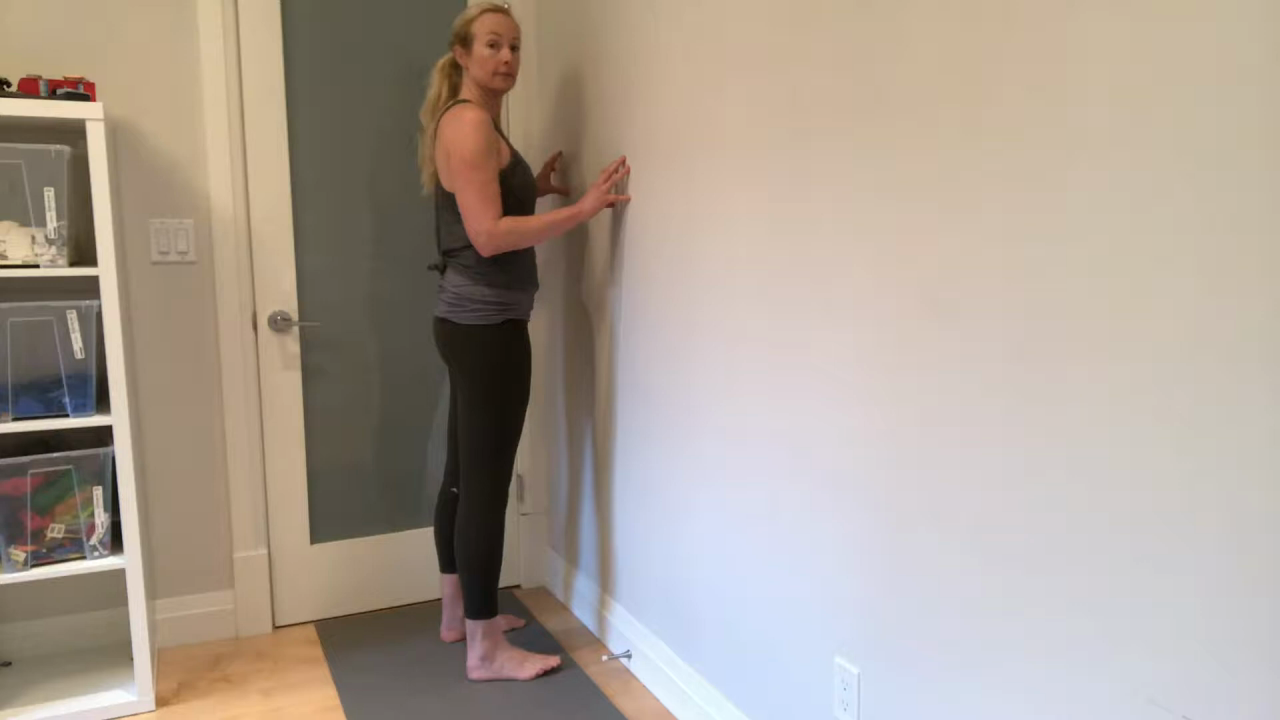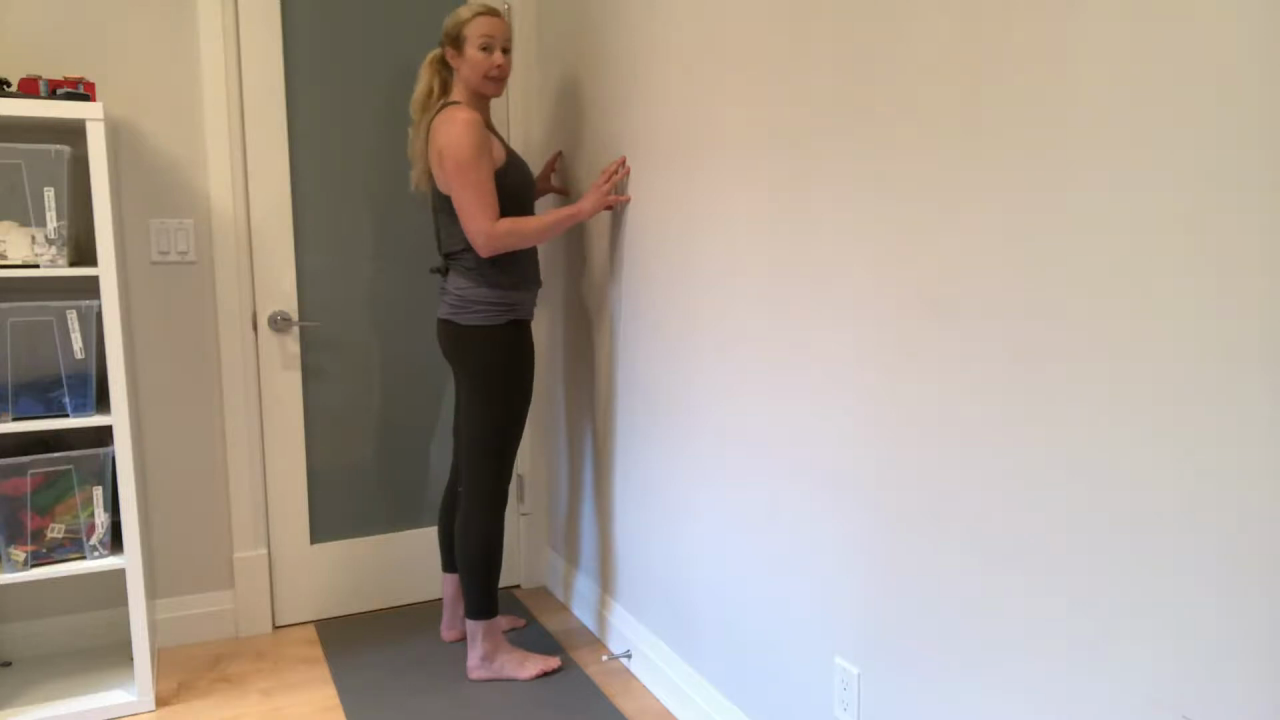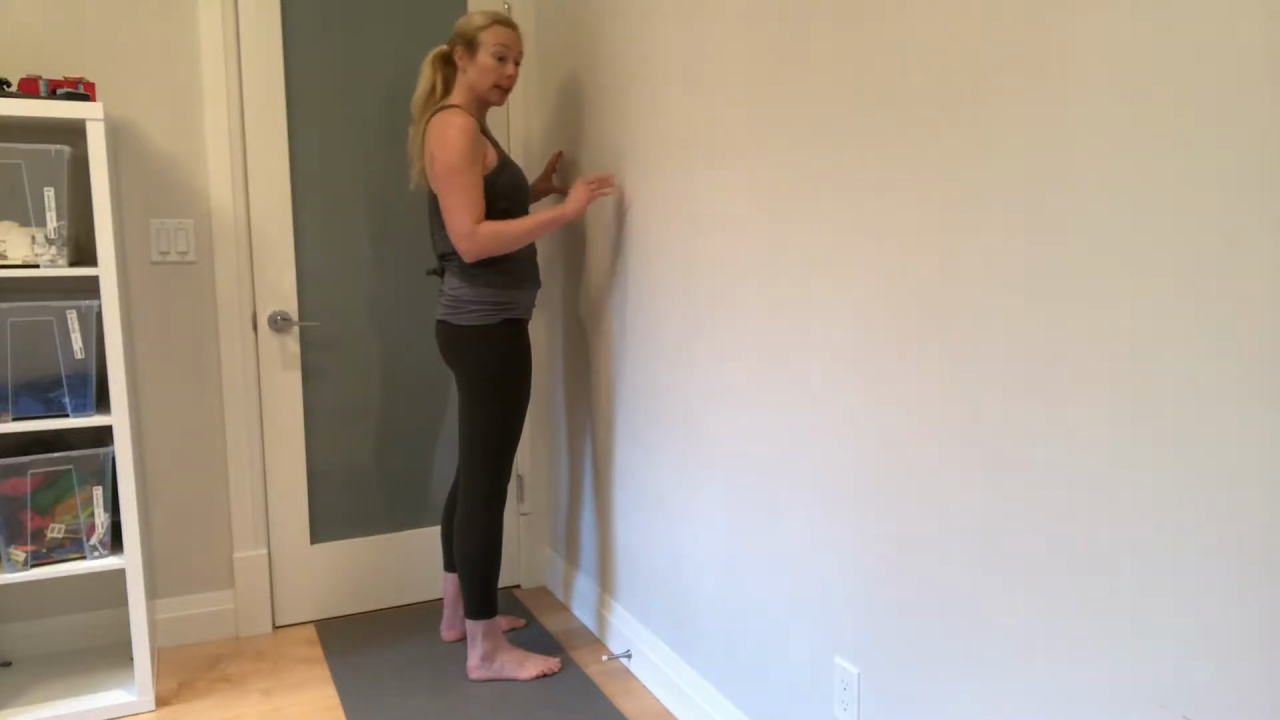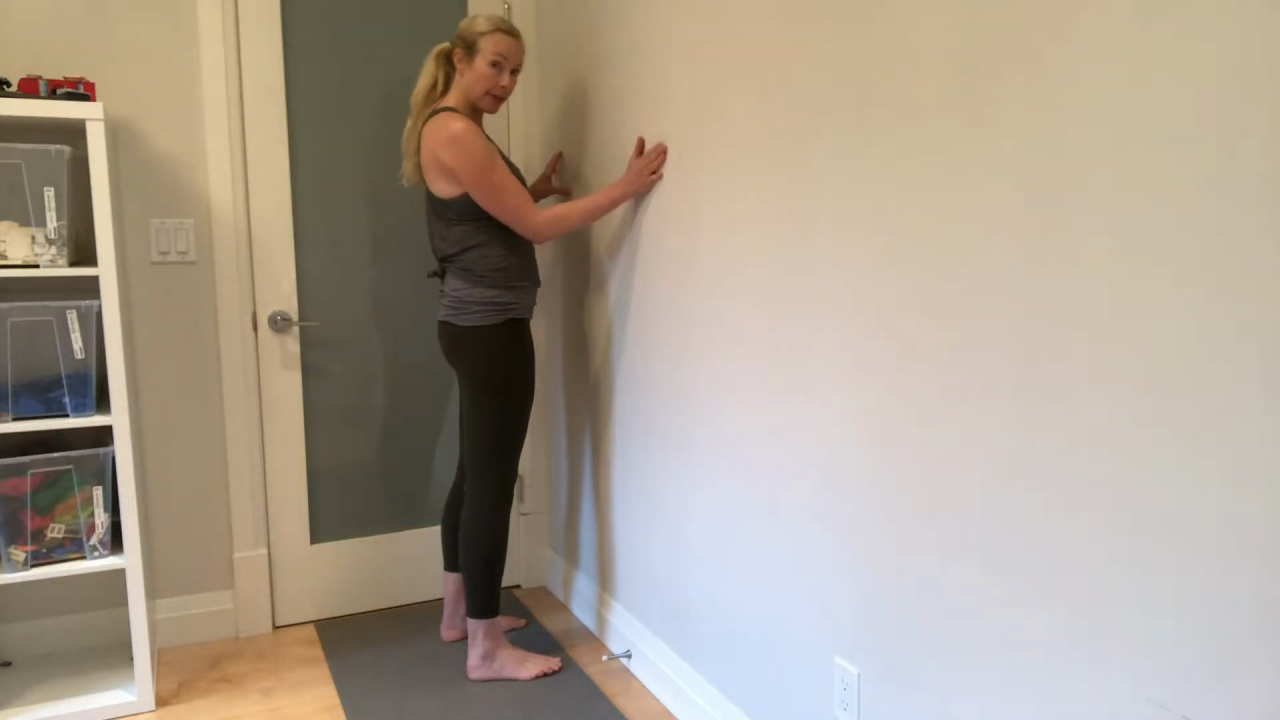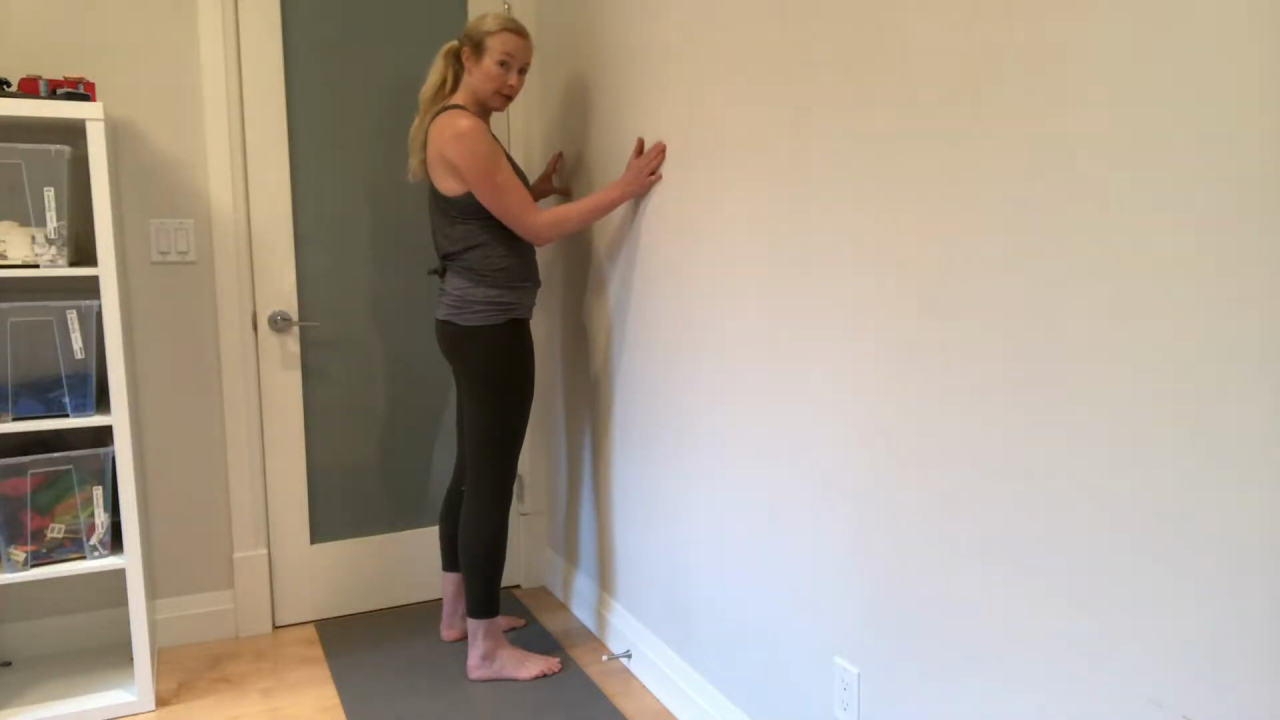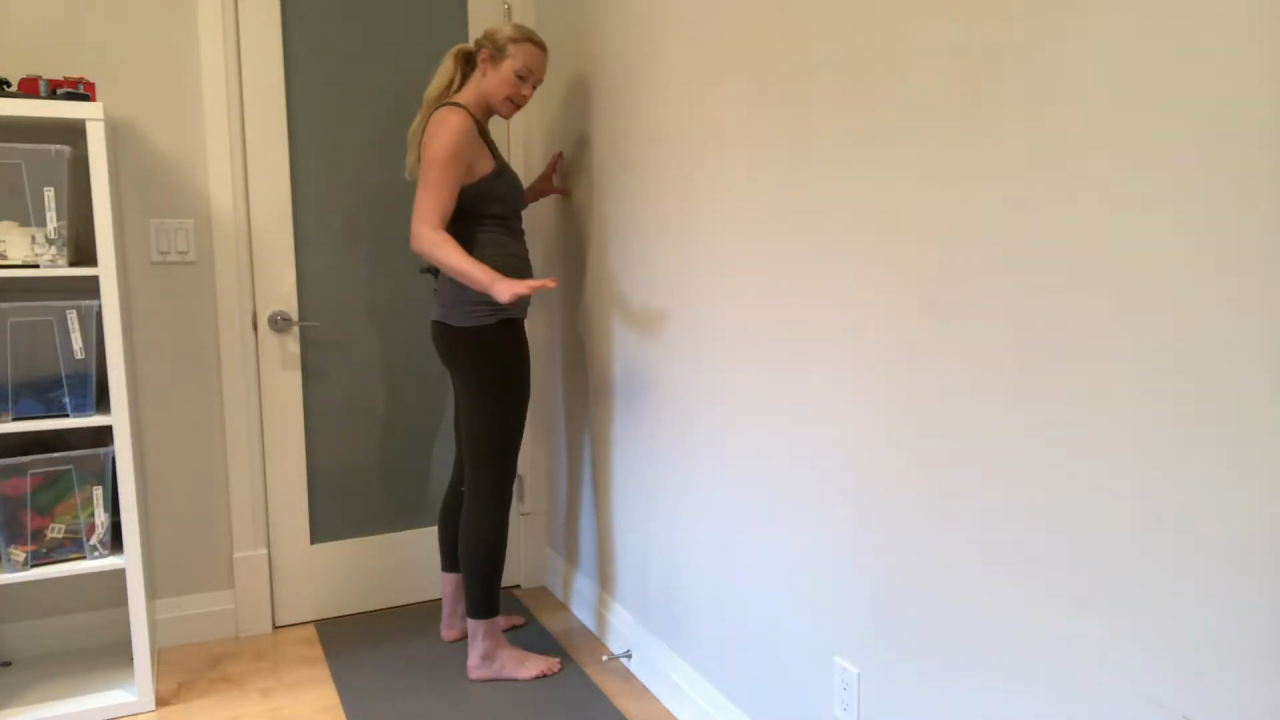
dt=0.7s
person 1, frame 1
left shoulder: (472, 123)
right shoulder: (469, 122)
right elbow: (487, 236)
left wrist: (530, 189)
right wrist: (583, 208)
left hip: (471, 320)
right hip: (485, 325)
left knee: (464, 475)
right knee: (486, 483)
left ankle: (457, 613)
right ankle: (485, 648)
person 1, frame 2
left shoulder: (467, 124)
right shoulder: (460, 124)
right elbow: (487, 237)
left wrist: (530, 189)
right wrist: (583, 208)
left hip: (477, 319)
right hip: (489, 323)
left knee: (470, 473)
right knee: (488, 482)
left ankle: (459, 612)
right ankle: (486, 650)
person 1, frame 3
left shoulder: (467, 128)
right shoulder: (455, 128)
right elbow: (470, 241)
left wrist: (532, 193)
right wrist: (563, 211)
left hip: (481, 322)
right hip: (485, 325)
left knee: (475, 473)
right knee: (486, 480)
left ankle: (459, 614)
right ankle: (486, 649)
person 1, frame 4
left shoulder: (451, 129)
right shoulder: (456, 134)
right elbow: (533, 227)
left wrist: (533, 190)
right wrist: (625, 188)
left hip: (475, 323)
right hip: (489, 327)
left knee: (475, 473)
right knee: (492, 482)
left ankle: (459, 611)
right ankle: (486, 648)
person 1, frame 5
left shoulder: (456, 126)
right shoulder: (463, 130)
right elbow: (533, 229)
left wrist: (535, 189)
right wrist: (623, 189)
left hip: (473, 322)
right hip: (489, 327)
left knee: (473, 473)
right knee: (490, 482)
left ankle: (458, 613)
right ankle: (485, 648)
person 1, frame 6
left shoulder: (470, 128)
right shoulder: (453, 124)
right elbow: (425, 234)
left wrist: (530, 193)
right wrist: (499, 284)
left hip: (475, 326)
right hip: (481, 327)
left knee: (472, 473)
right knee: (491, 481)
left ankle: (458, 612)
right ankle: (486, 648)
